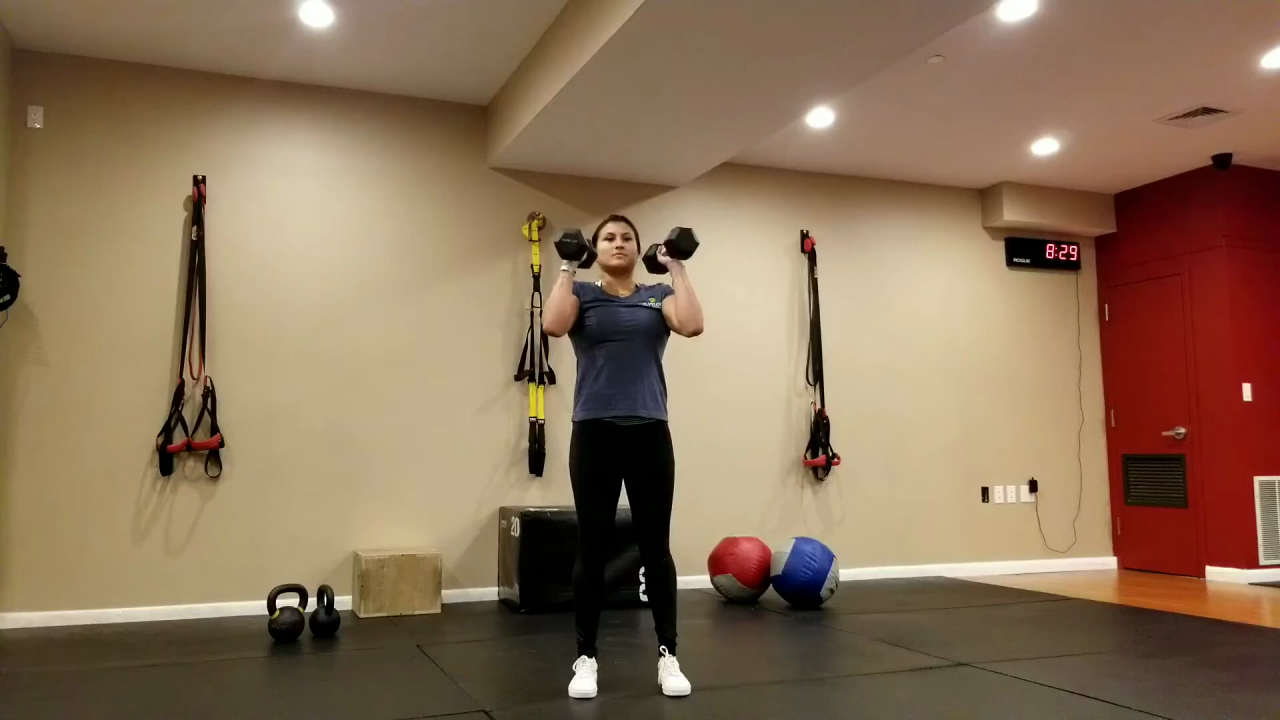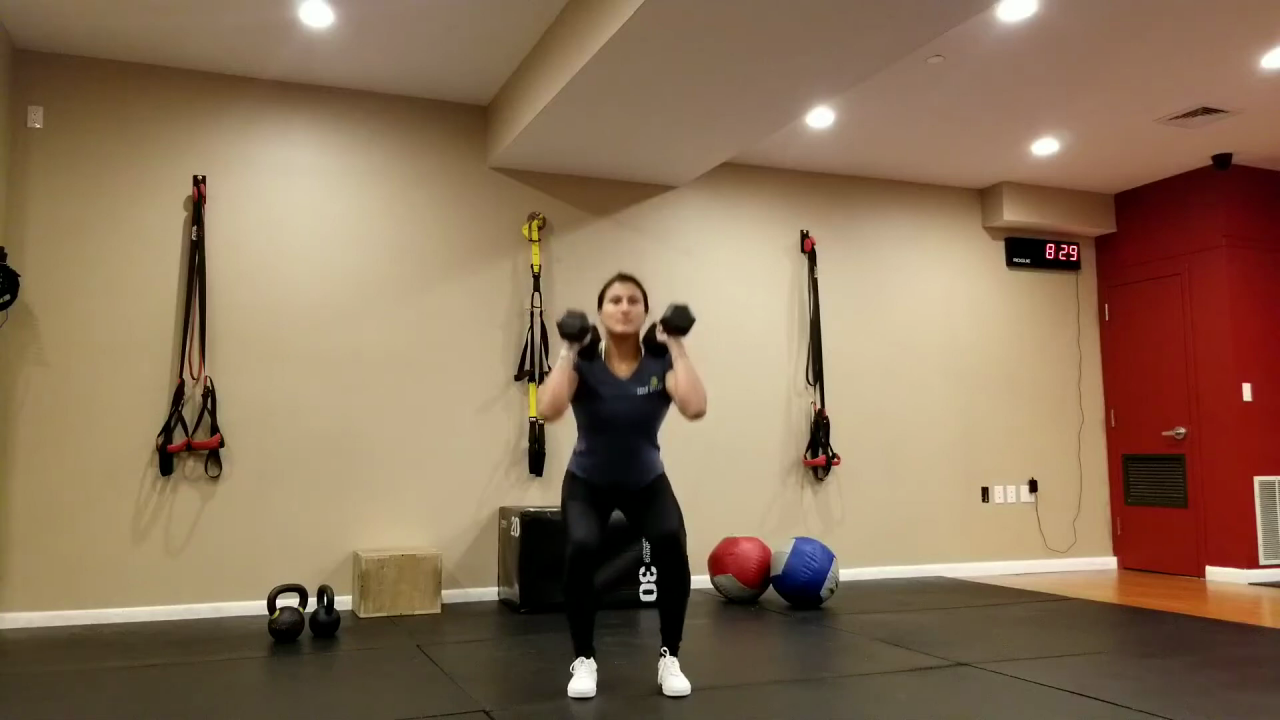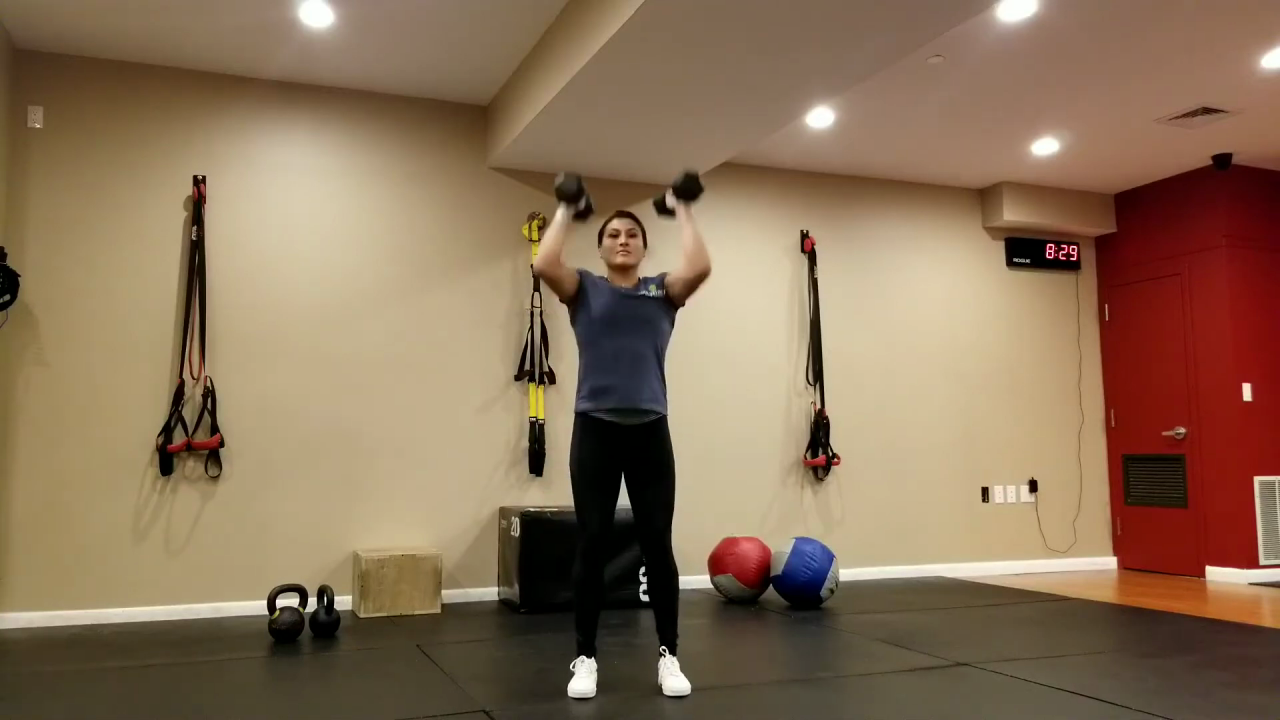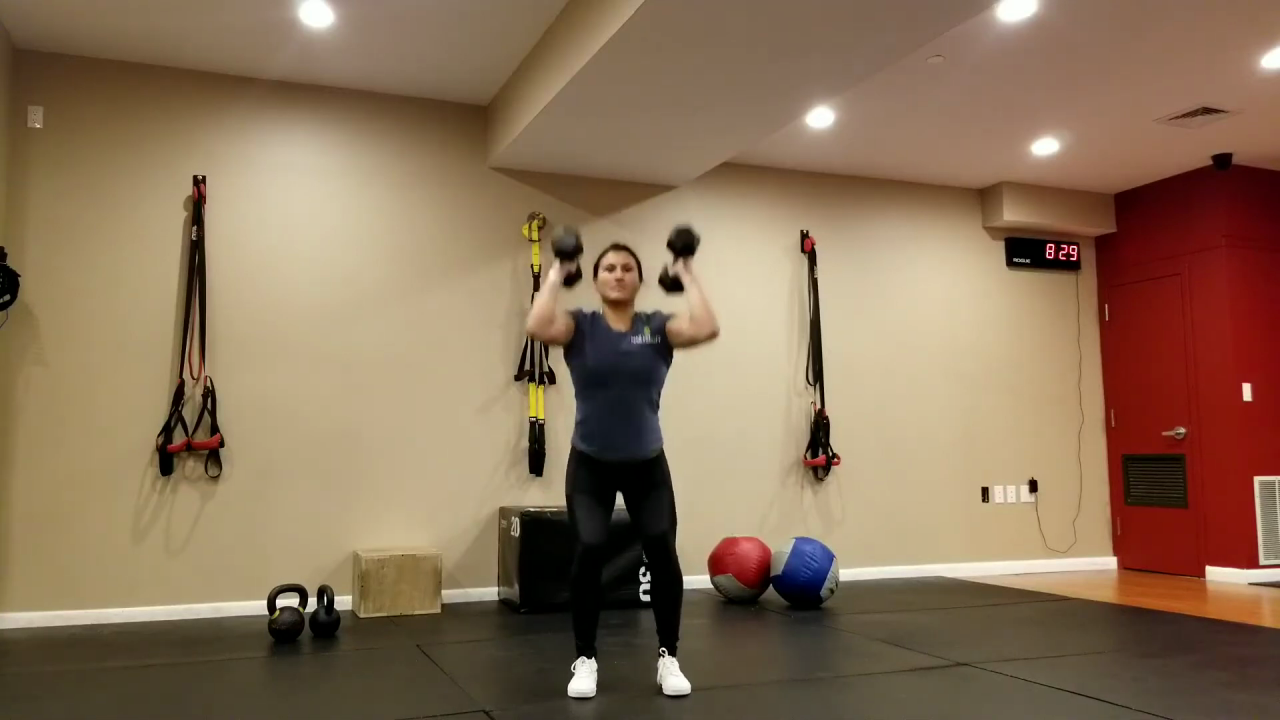
dt=1s
person 1, frame 1
left shoulder: (658, 295)
right shoulder: (583, 295)
left elbow: (692, 325)
right elbow: (553, 325)
left wrist: (677, 269)
right wrist: (567, 267)
left hip: (649, 433)
right hip: (595, 433)
left knee: (655, 545)
right knee: (592, 546)
left ankle: (668, 655)
right ankle: (586, 658)
person 1, frame 2
left shoulder: (662, 362)
right shoulder: (583, 362)
left elbow: (695, 407)
right elbow: (549, 410)
left wrist: (676, 347)
right wrist: (568, 350)
left hip: (646, 483)
right hip: (588, 483)
left knee: (672, 546)
right knee: (581, 551)
left ankle: (669, 657)
right ankle: (584, 660)
person 1, frame 3
left shoulder: (663, 287)
right shoulder: (583, 287)
left elbow: (700, 266)
right elbow: (543, 265)
left wrist: (683, 214)
right wrist: (564, 214)
left hip: (649, 430)
right hip: (595, 429)
left knee: (657, 545)
right knee: (592, 543)
left ankle: (668, 656)
right ankle: (585, 659)
person 1, frame 4
left shoulder: (658, 328)
right shoulder: (579, 327)
left elbow: (708, 327)
right elbow: (537, 326)
left wrist: (685, 273)
right wrist: (556, 274)
left hip: (646, 462)
right hip: (591, 462)
left knee: (662, 548)
right knee: (589, 548)
left ankle: (668, 657)
right ankle: (585, 659)
